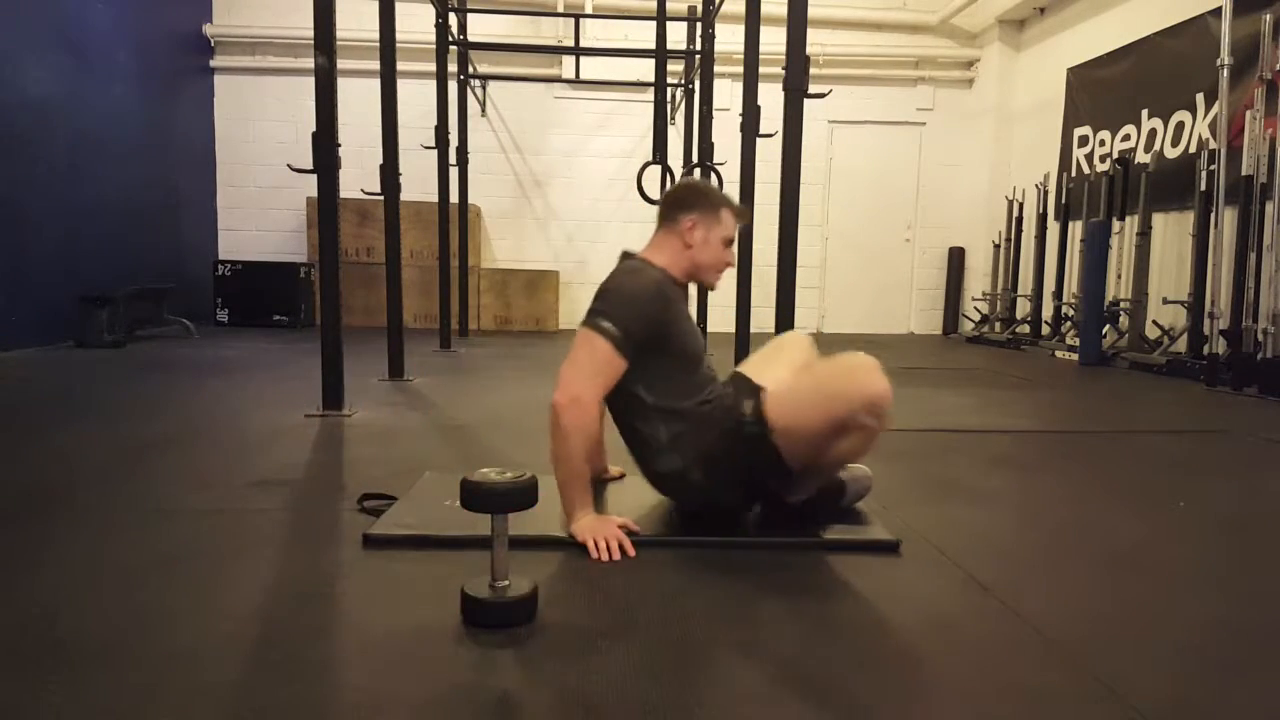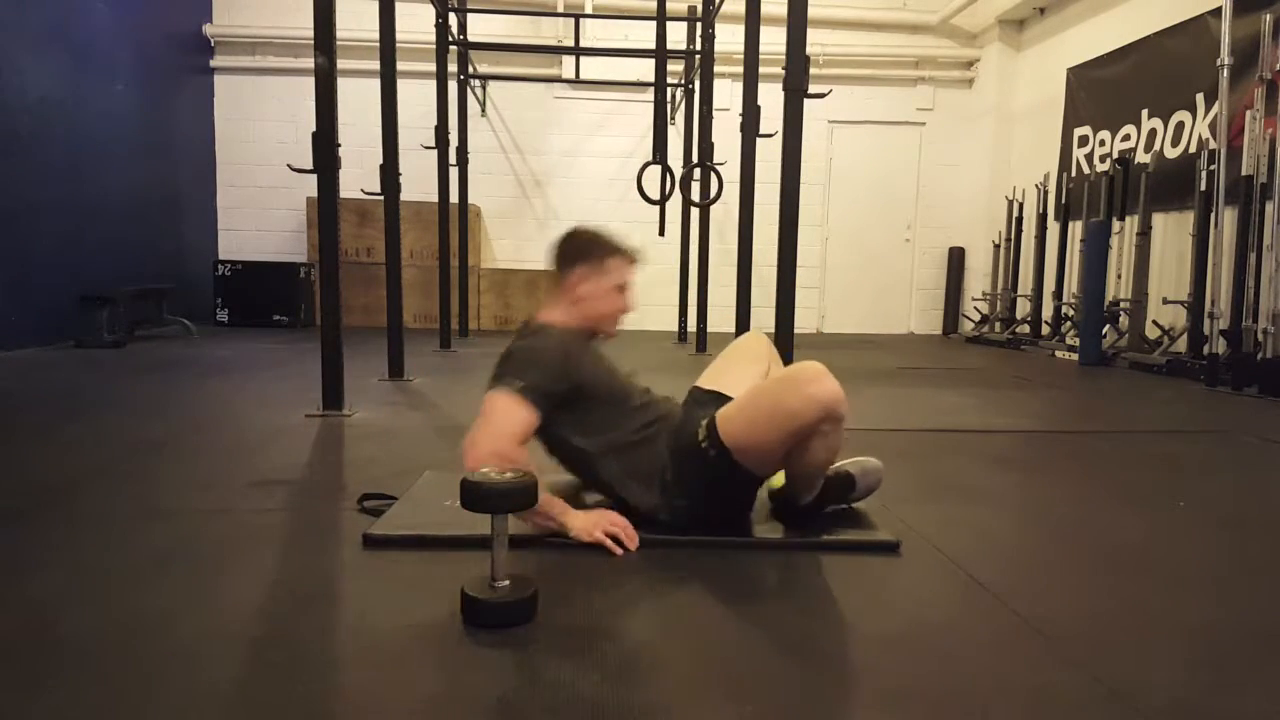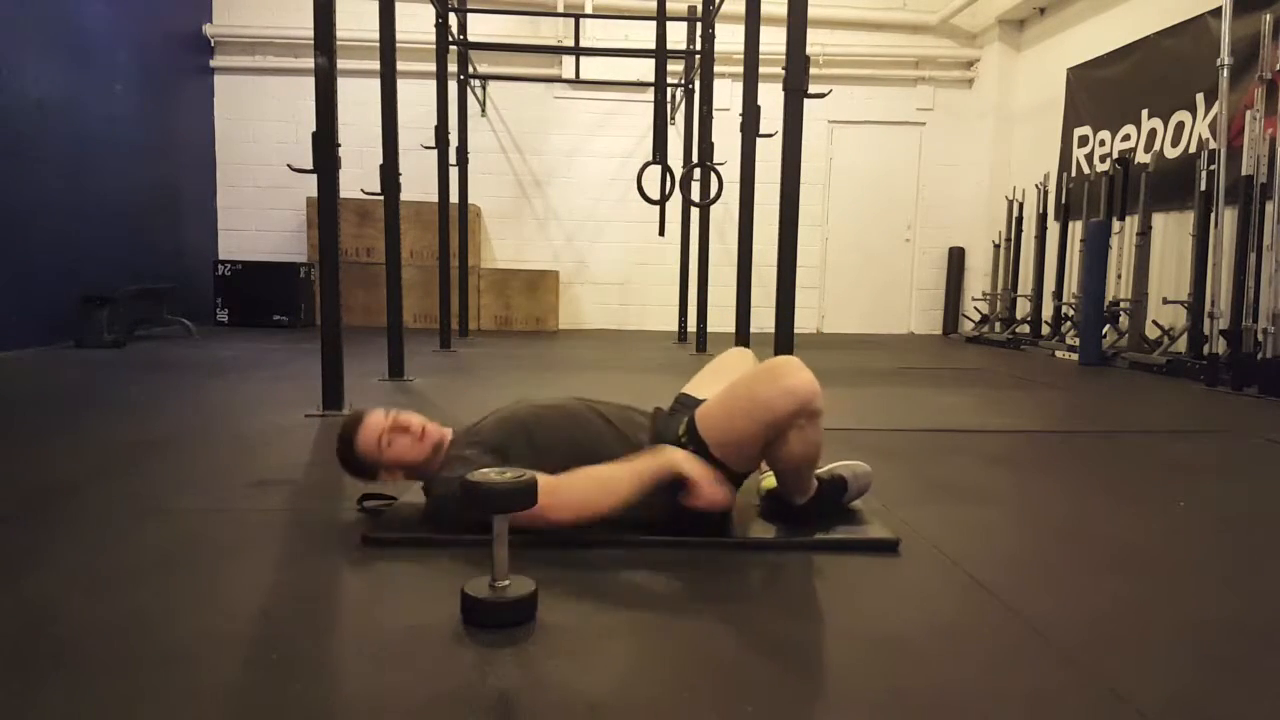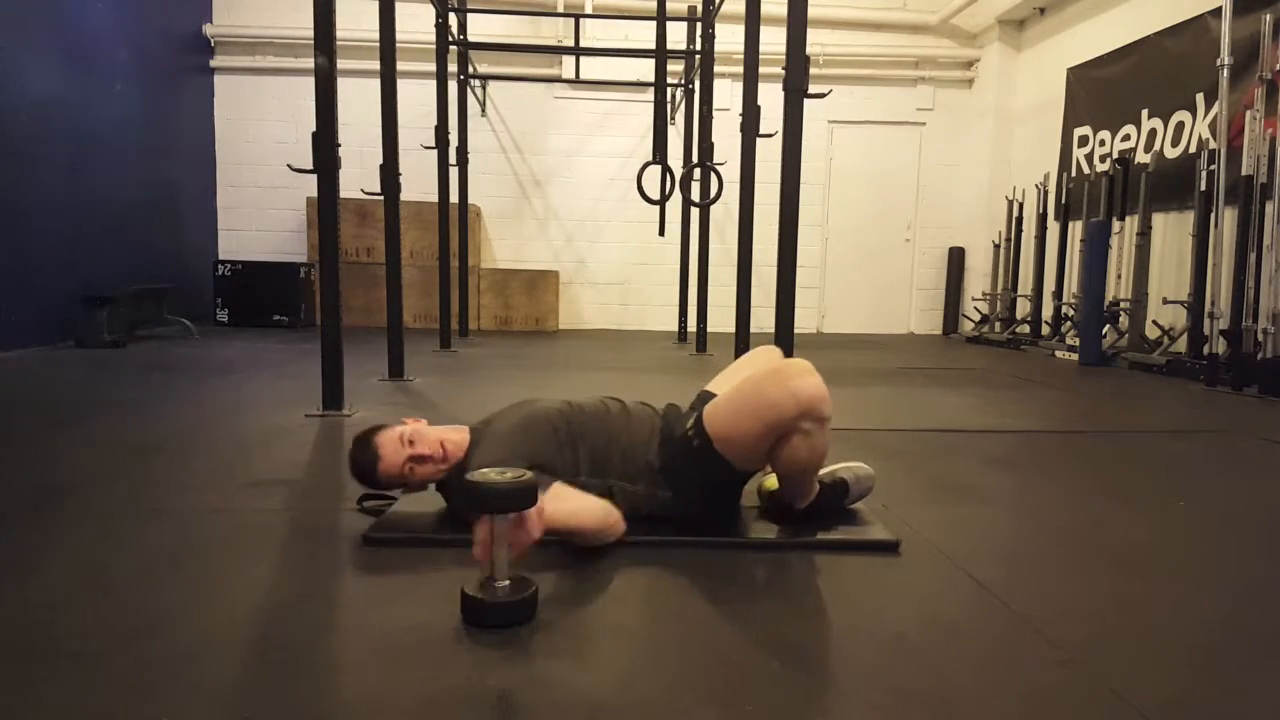
dt=0.5s
person 1, frame 1
left shoulder: (656, 284)
right shoulder: (639, 291)
right elbow: (571, 399)
left wrist: (595, 467)
right wrist: (582, 516)
right hip: (710, 466)
left knee: (797, 346)
right knee: (866, 381)
left ankle: (799, 472)
right ankle: (798, 493)
person 1, frame 2
left shoulder: (563, 343)
right shoulder: (540, 357)
right elbow: (484, 456)
right wrist: (569, 519)
left hip: (684, 440)
right hip: (687, 485)
left knee: (757, 345)
right knee: (817, 387)
left ankle: (798, 475)
right ankle: (804, 498)
person 1, frame 3
left shoulder: (469, 443)
right shoulder: (452, 478)
right elbow: (561, 502)
right wrist: (667, 460)
left hip: (656, 433)
right hip: (657, 481)
left knee: (740, 360)
right knee: (792, 382)
left ankle: (790, 479)
right ankle: (801, 500)
person 1, frame 4
left shoulder: (485, 435)
right shoulder: (484, 474)
right elbow: (609, 521)
right wrist: (540, 517)
left hip: (669, 436)
right hip: (683, 479)
left knee: (771, 358)
right knee: (802, 387)
left ankle: (789, 483)
right ankle: (803, 502)
